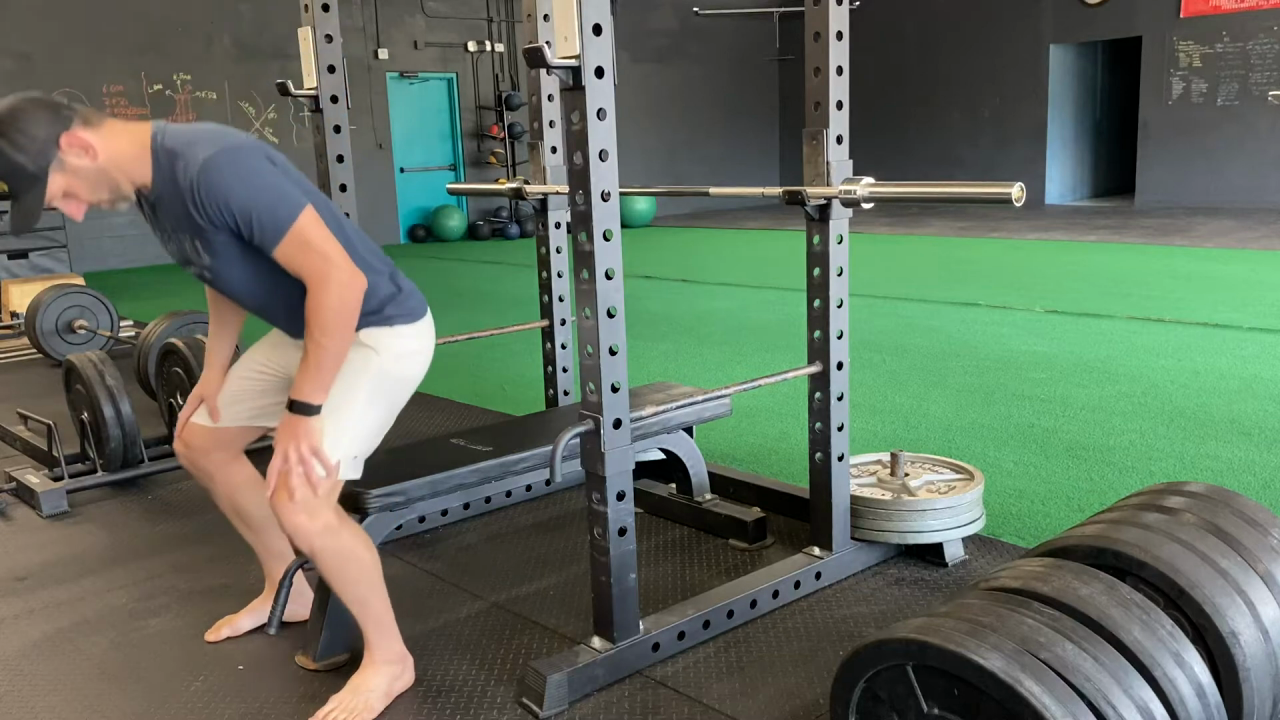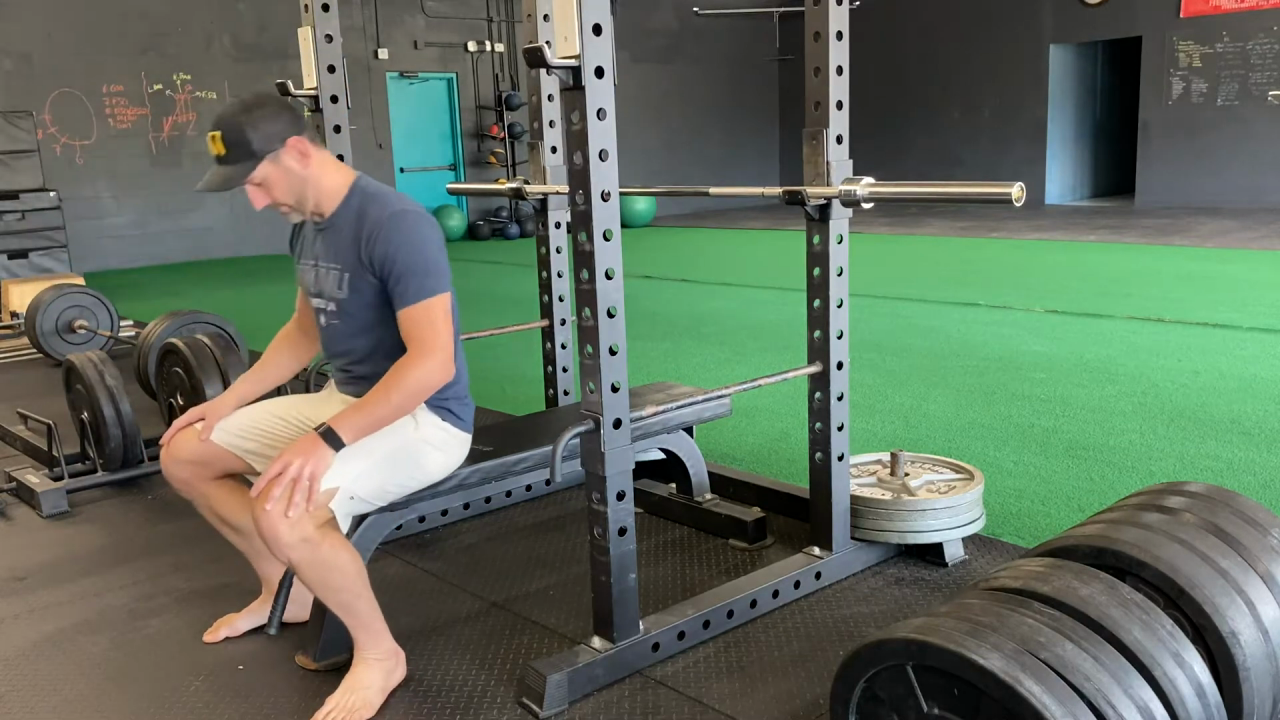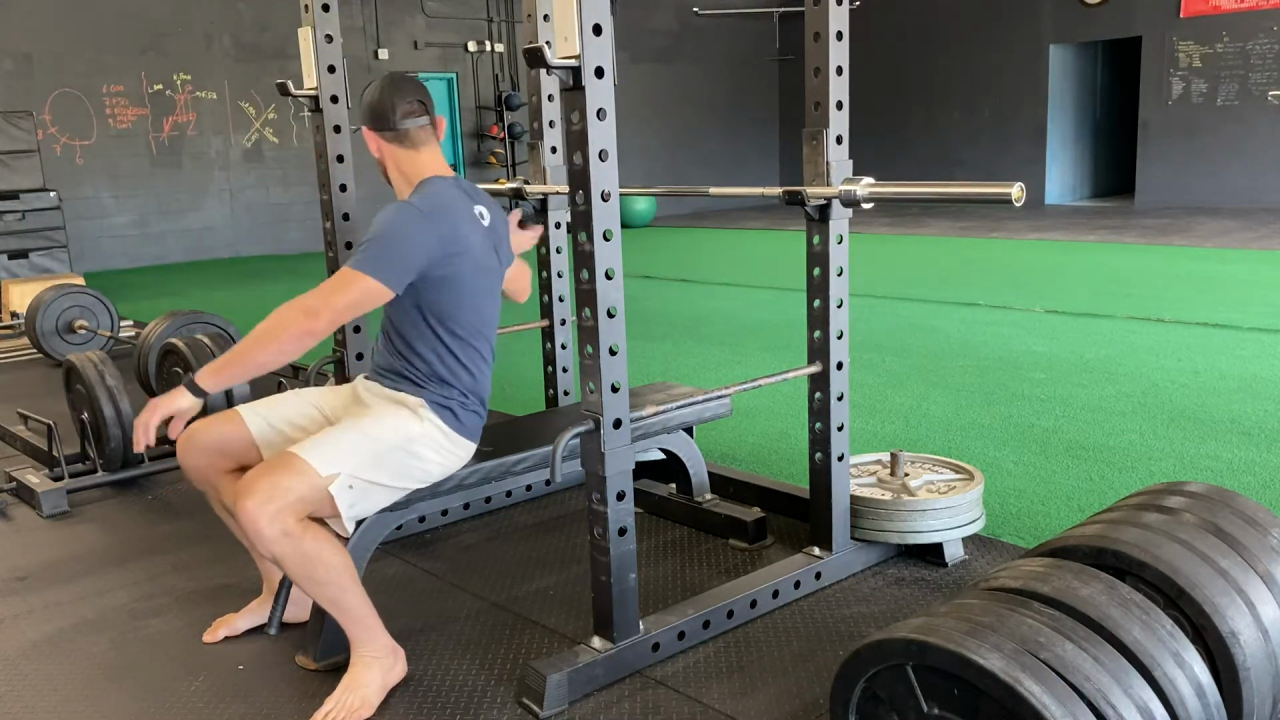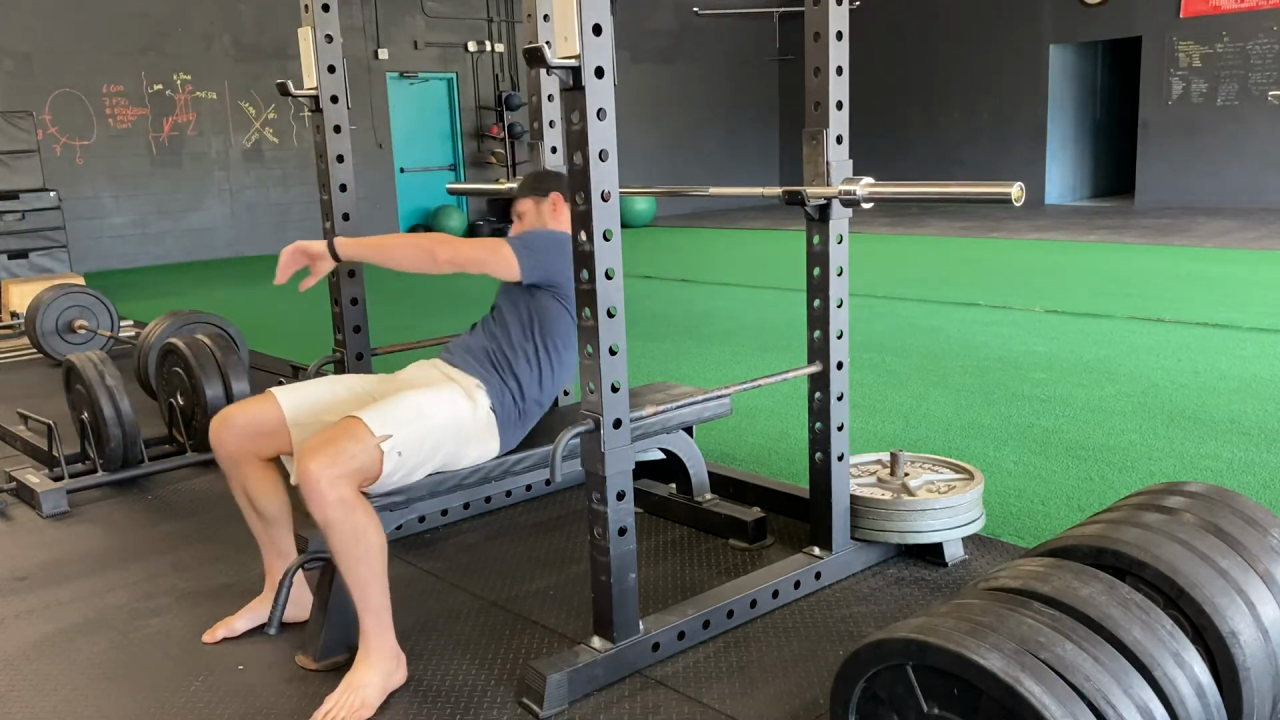
dt=1s
person 1, frame 1
left shoulder: (213, 166)
right shoulder: (149, 181)
left elbow: (340, 279)
left wrist: (303, 409)
right wrist: (215, 368)
left hip: (379, 329)
right hip: (308, 328)
left knee: (297, 499)
right knee: (199, 441)
left ankle: (388, 658)
right ankle: (286, 591)
person 1, frame 2
left shoulder: (396, 224)
right shoulder: (308, 225)
left elbow: (433, 362)
right elbow: (306, 328)
left wrist: (329, 439)
right wrist: (230, 400)
left hip: (424, 419)
right hip: (346, 399)
left knee: (280, 509)
right knee: (183, 455)
left ankle: (379, 653)
right ankle: (283, 587)
person 1, frame 3
left shoulder: (417, 217)
right shoulder: (475, 204)
left elbow: (314, 316)
right elbow: (519, 287)
left wrist: (196, 387)
right wrist: (513, 247)
left hip: (427, 419)
right hip: (376, 393)
left knee: (262, 505)
right knee: (203, 449)
left ankle: (376, 651)
right ankle: (284, 589)
person 1, frame 4
left shoulder: (559, 250)
right shoulder: (563, 263)
left elbow: (443, 254)
left wrist: (335, 249)
left hip: (471, 405)
left knee: (322, 469)
right knee: (233, 430)
left ankle: (381, 654)
right ankle: (285, 587)
